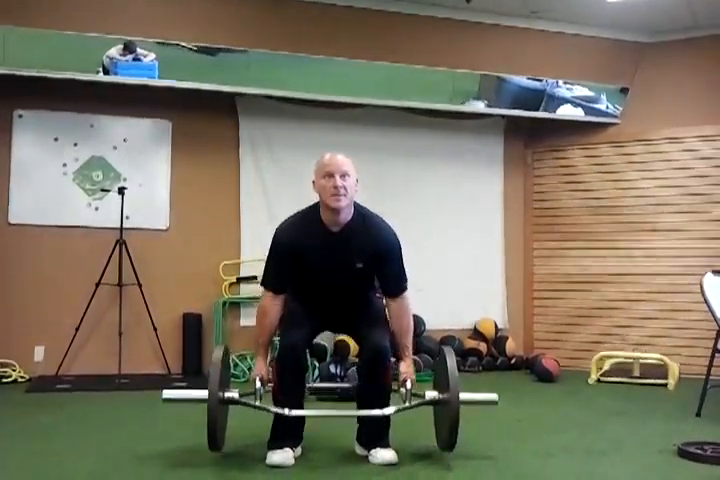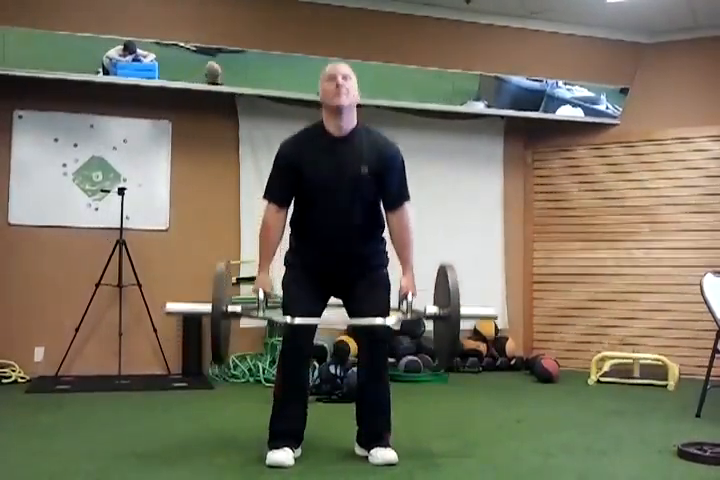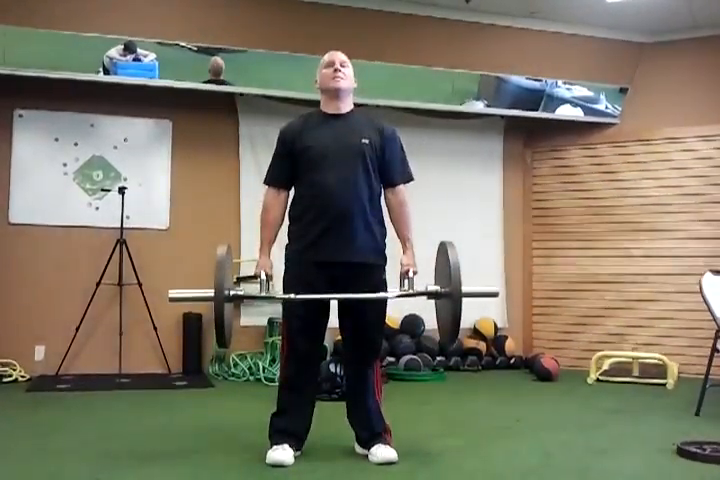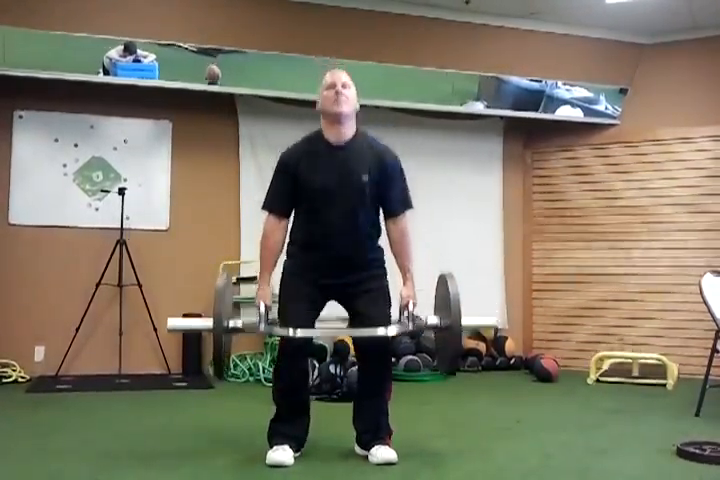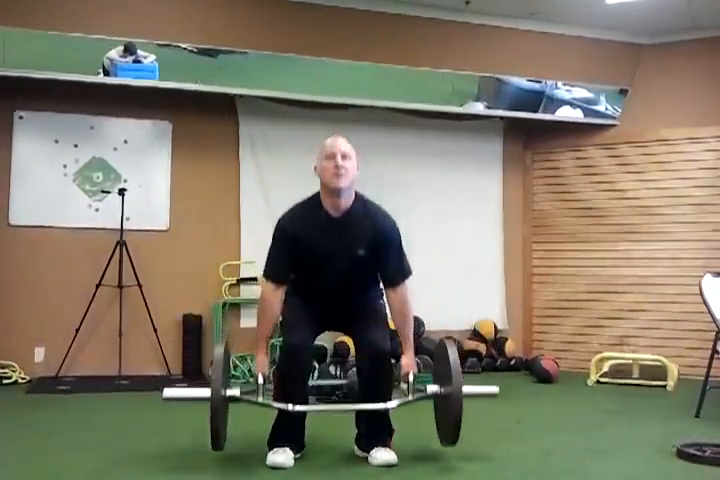
dt=0.4s
person 1, frame 1
left shoulder: (379, 234)
right shoulder: (291, 233)
left elbow: (397, 298)
right elbow: (272, 297)
left wrist: (406, 358)
right wrist: (260, 357)
left hip: (360, 304)
right hip: (306, 303)
left knee: (378, 349)
right knee: (290, 347)
left ankle: (373, 439)
right ankle: (286, 439)
person 1, frame 2
left shoulder: (383, 150)
right shoulder: (295, 148)
left elbow: (397, 214)
right elbow: (276, 212)
left wrist: (408, 272)
right wrist: (263, 271)
left hip: (366, 266)
right hip: (307, 266)
left knee: (376, 343)
right knee: (295, 343)
left ankle: (374, 438)
right ankle: (284, 440)
person 1, frame 3
left shoulder: (379, 132)
right shoulder: (295, 132)
left elbow: (395, 192)
right elbow: (276, 194)
left wrist: (407, 248)
right wrist: (264, 252)
left hip: (365, 257)
right hip: (307, 258)
left knee: (364, 351)
right knee: (301, 351)
left ankle: (371, 436)
right ankle: (286, 437)
person 1, frame 4
left shoulder: (381, 157)
right shoulder: (296, 157)
left elbow: (396, 221)
right elbow: (276, 221)
left wrist: (407, 280)
right wrist: (264, 282)
left hip: (365, 271)
right hip: (306, 270)
left knee: (377, 345)
right knee: (292, 345)
left ankle: (373, 436)
right ankle: (286, 437)
person 1, frame 5
left shoulder: (379, 223)
right shoulder: (294, 223)
left elbow: (396, 289)
right elbow: (273, 288)
left wrist: (408, 351)
right wrist: (261, 352)
left hip: (361, 303)
right hip: (307, 301)
left knee: (378, 351)
right knee: (294, 349)
left ankle: (374, 439)
right ankle: (286, 441)
